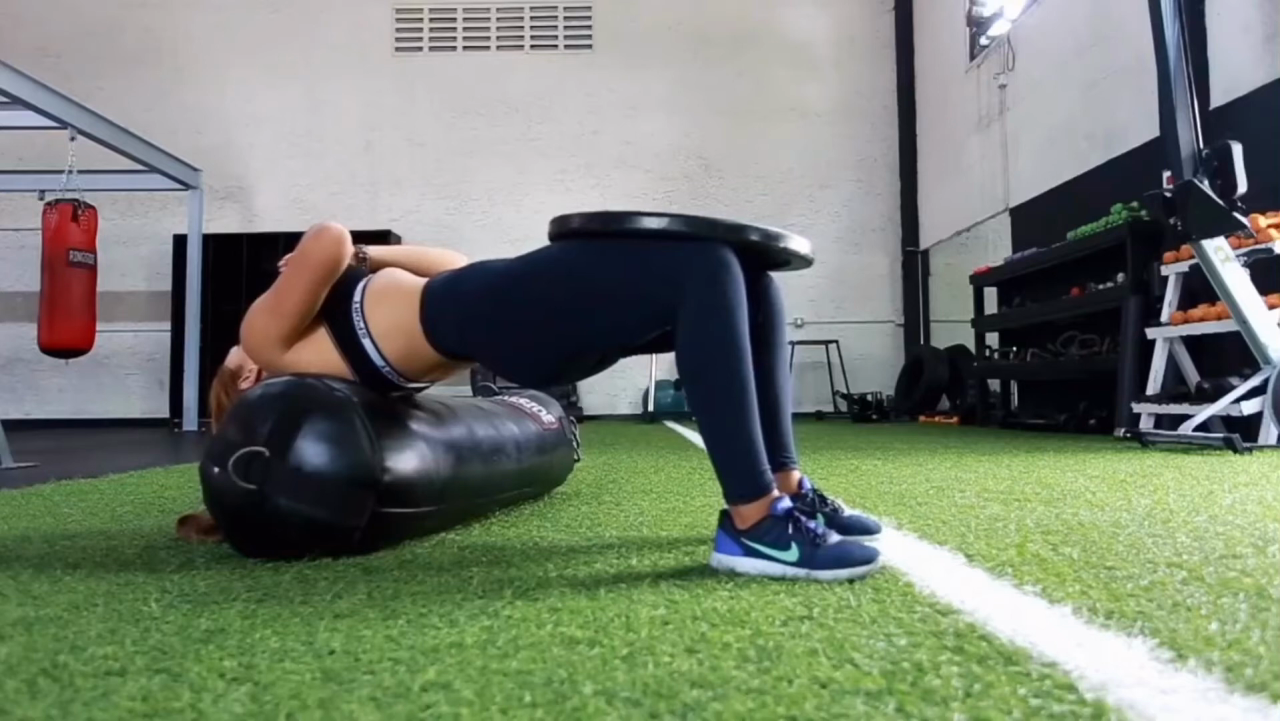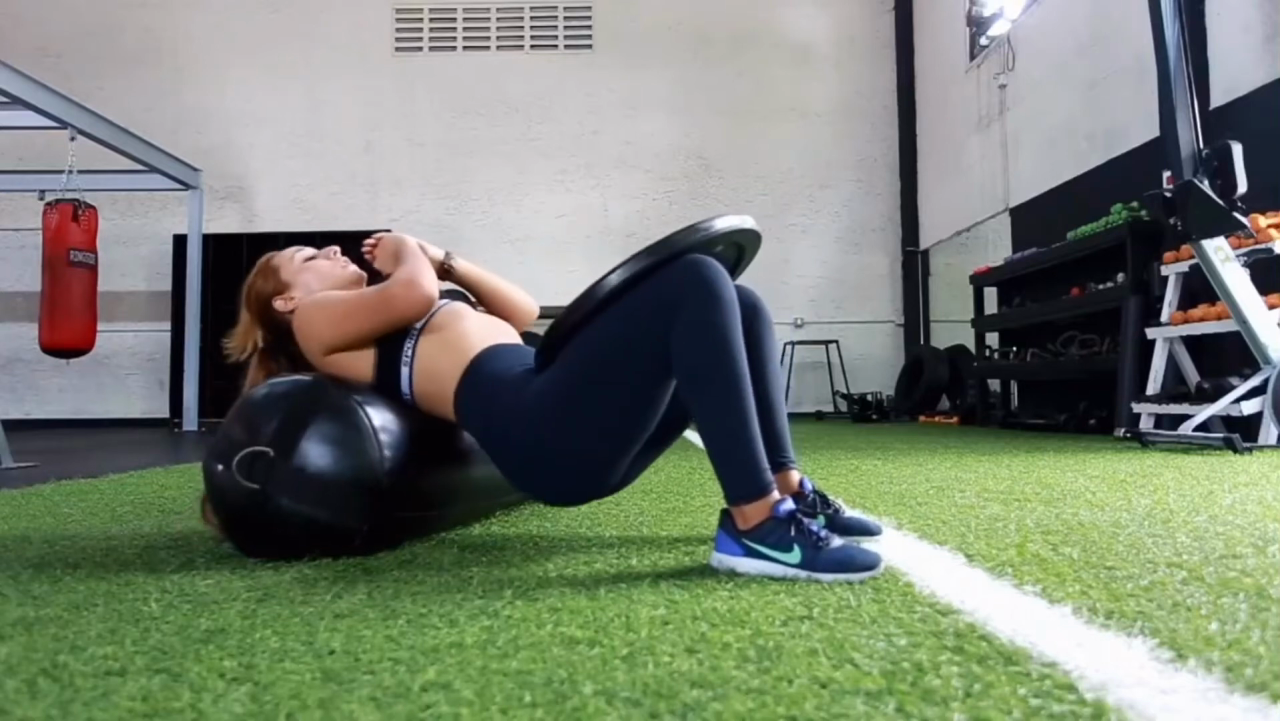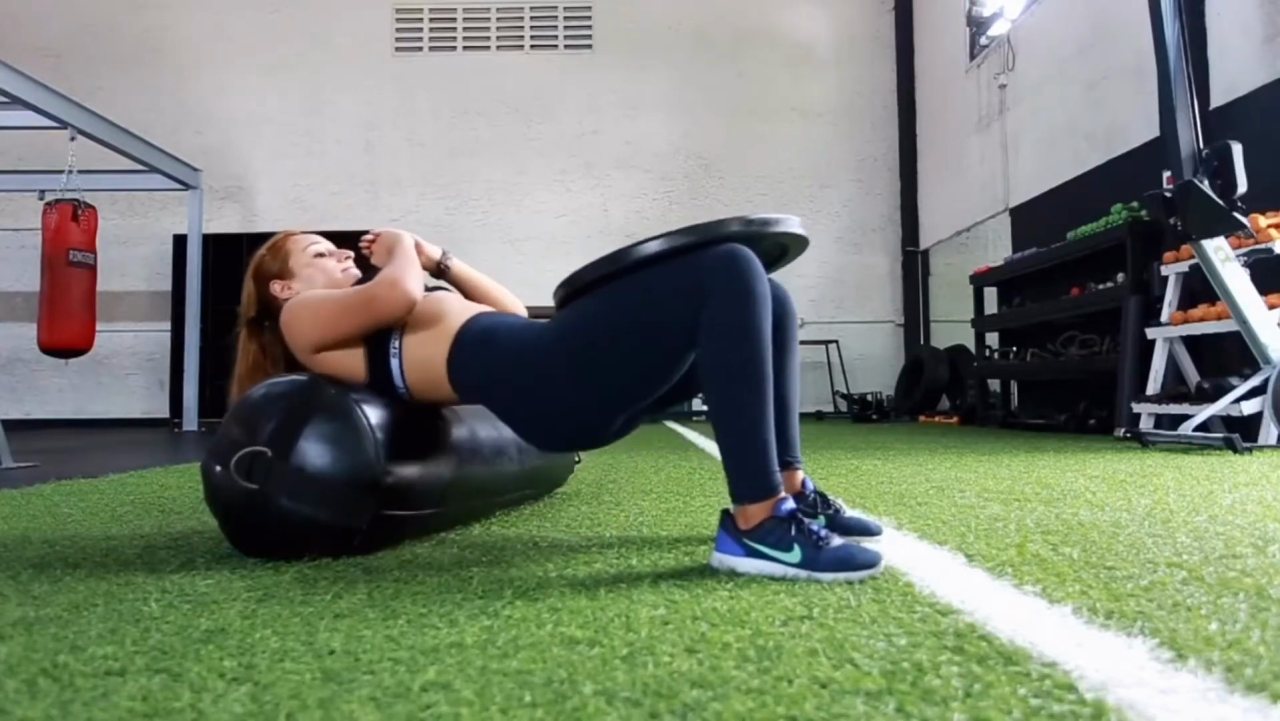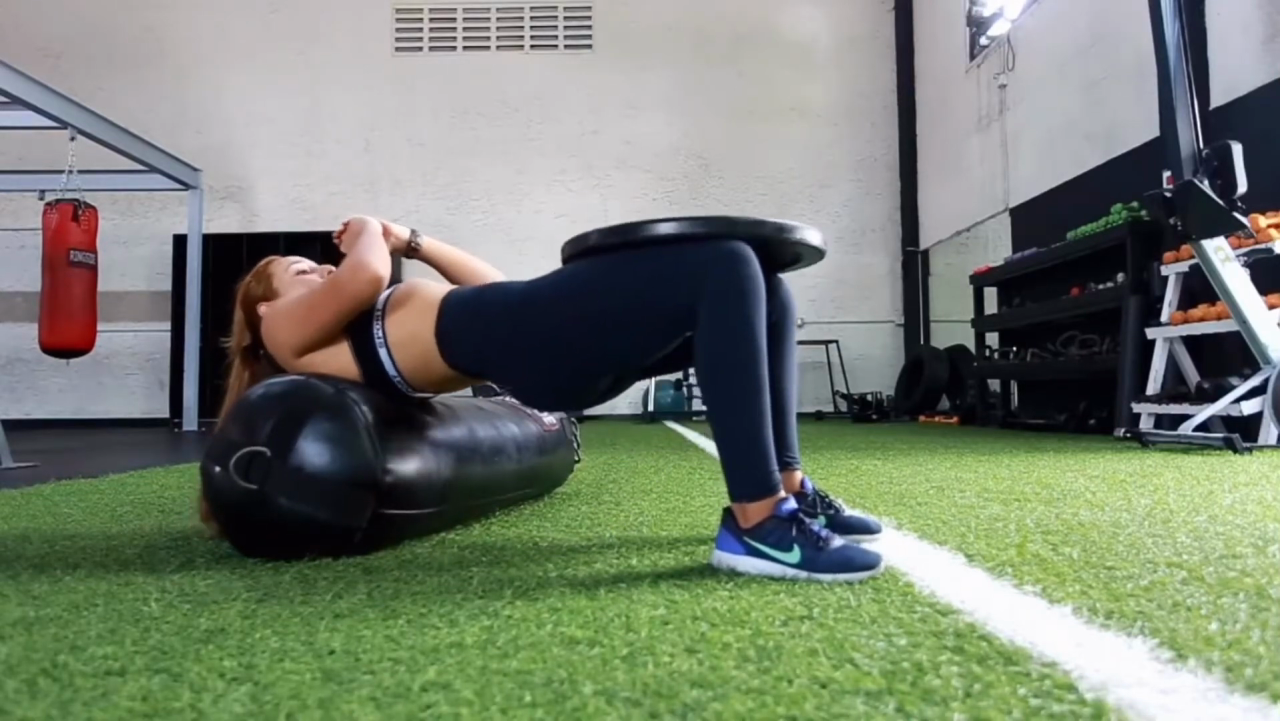
dt=1s
person 1, frame 1
right shoulder: (270, 336)
left elbow: (450, 263)
right elbow: (330, 240)
left wrist: (366, 259)
right wrist: (351, 257)
left hip: (533, 324)
right hip: (506, 316)
left knee: (746, 280)
right knee: (705, 269)
left ankle: (784, 489)
right ankle: (755, 525)
person 1, frame 2
left shoulder: (386, 328)
right shoulder: (317, 324)
left elbow: (522, 311)
right elbow: (415, 293)
left wrist: (440, 258)
right wrist: (410, 258)
left hip: (574, 421)
right hip: (547, 428)
left knee: (741, 307)
right knee: (696, 282)
left ankle: (787, 493)
right ankle: (756, 528)
person 1, frame 3
left shoulder: (371, 319)
right shoulder: (305, 319)
left elbow: (511, 314)
right elbow: (400, 296)
left wrist: (437, 259)
right wrist: (402, 253)
left hip: (548, 357)
right hip: (541, 382)
left knee: (765, 300)
right knee: (730, 273)
left ankle: (792, 494)
right ankle: (758, 525)
person 1, frame 4
left shoulder: (363, 321)
right shoulder: (290, 331)
left elbow: (488, 283)
right elbow: (365, 276)
left wrist: (407, 240)
right wrist: (367, 242)
left hip: (554, 340)
right hip: (529, 335)
left knee: (760, 288)
right knee: (726, 269)
left ankle: (787, 489)
right ankle: (758, 525)
